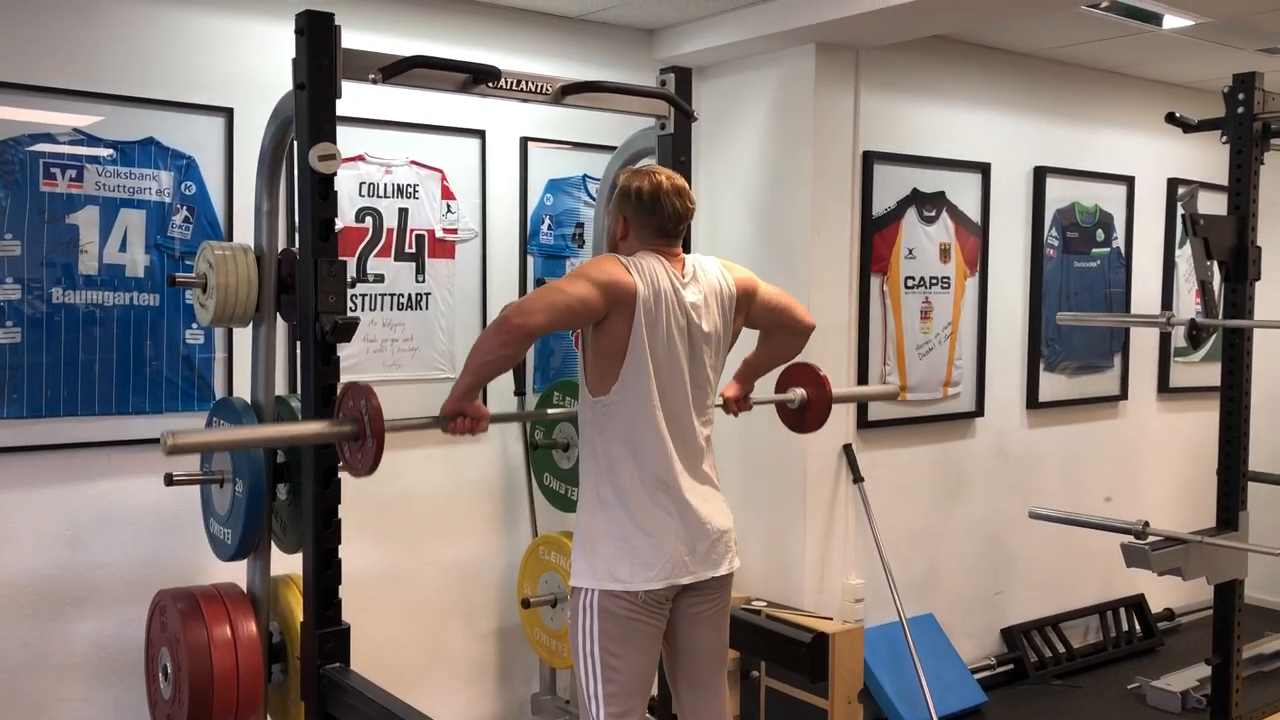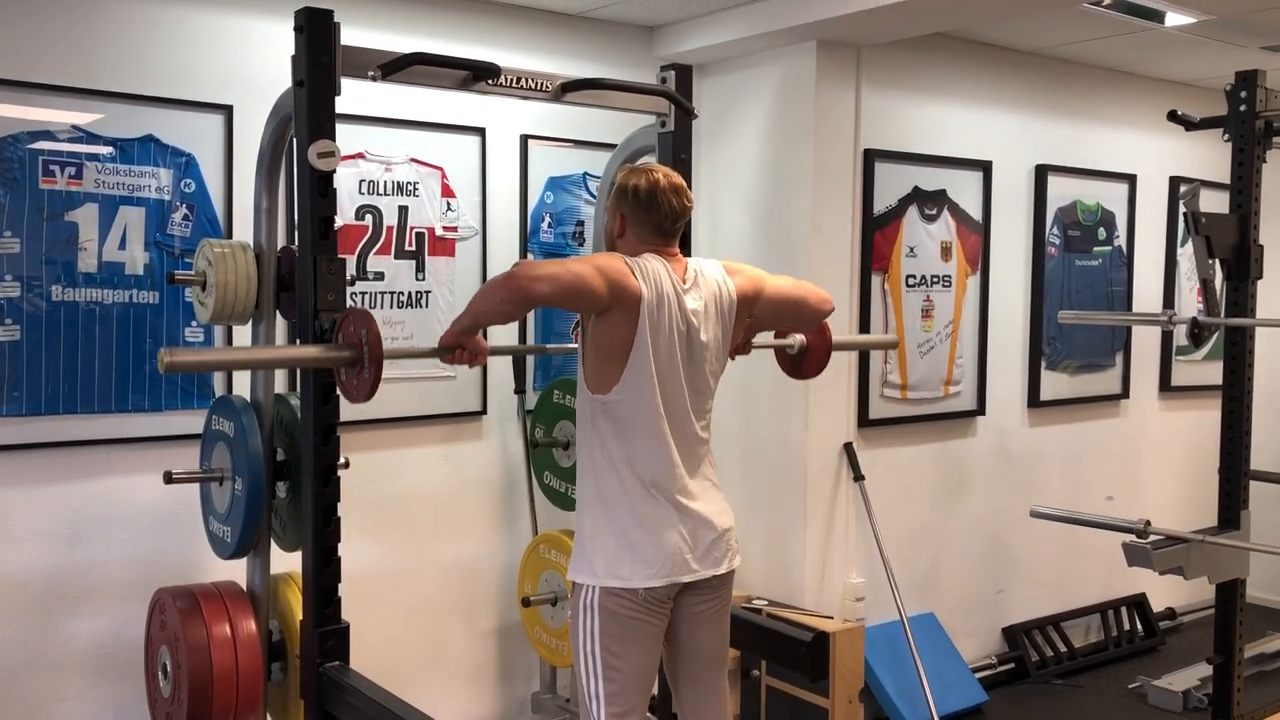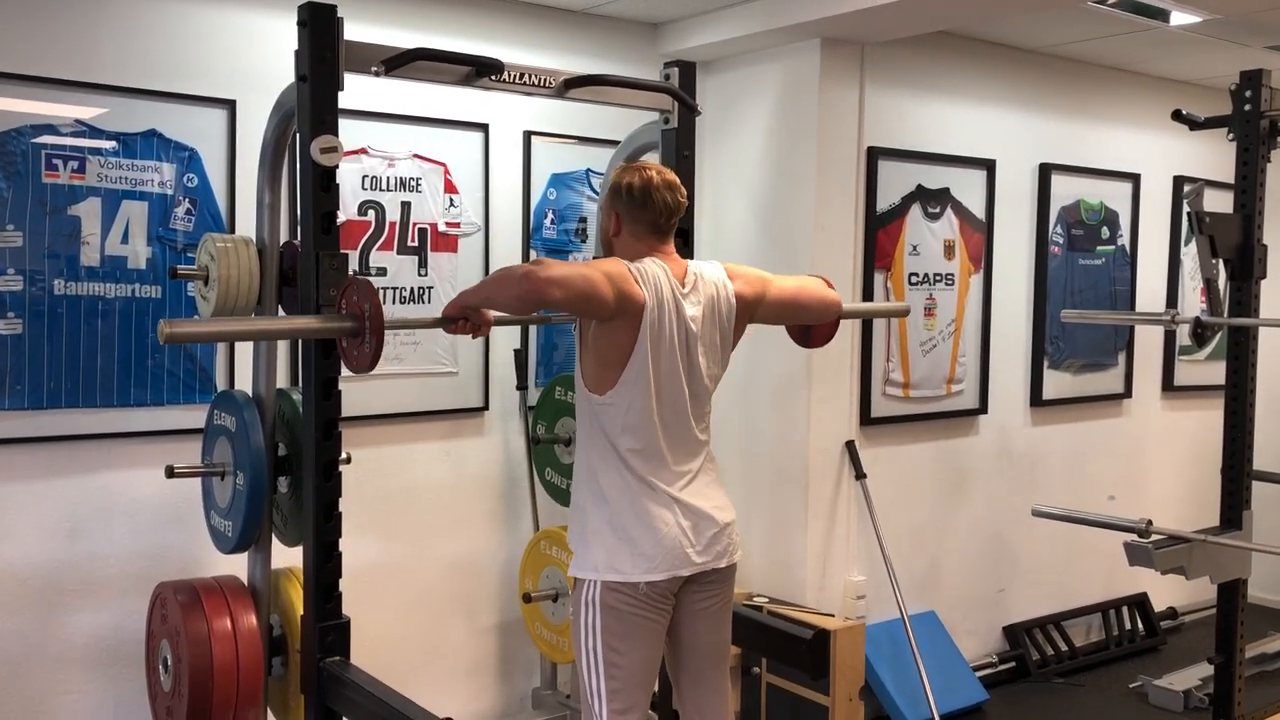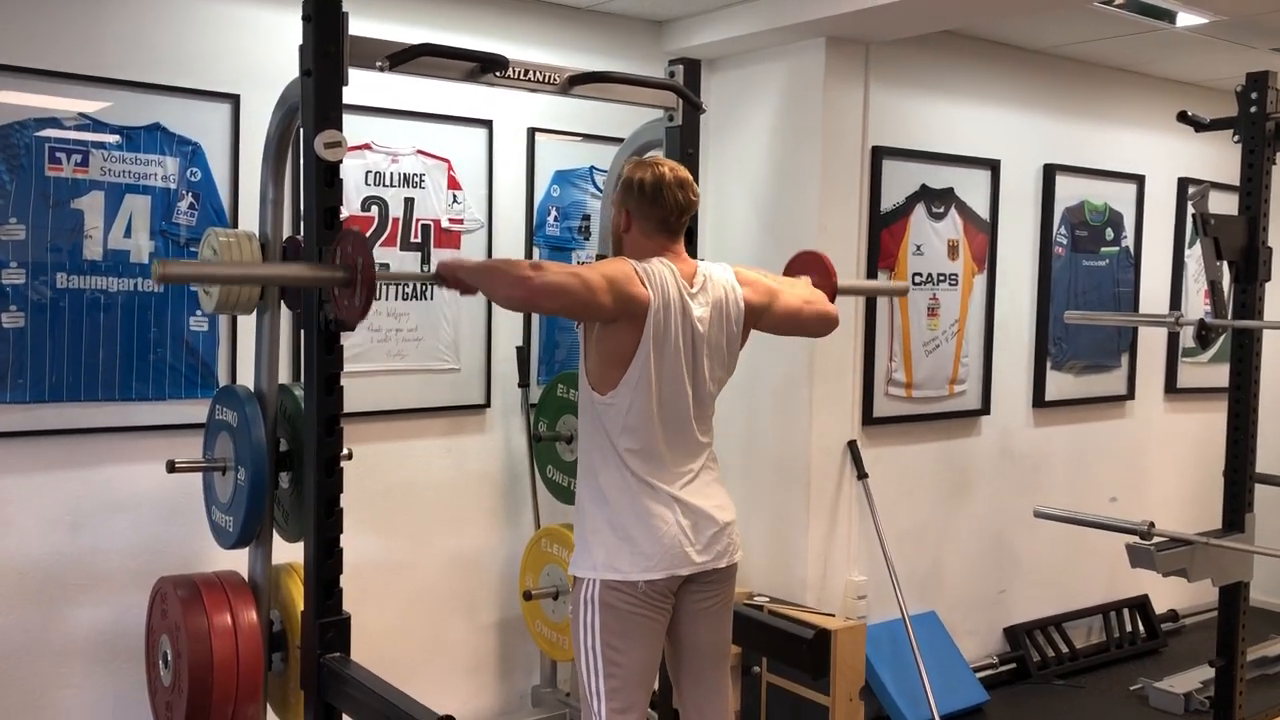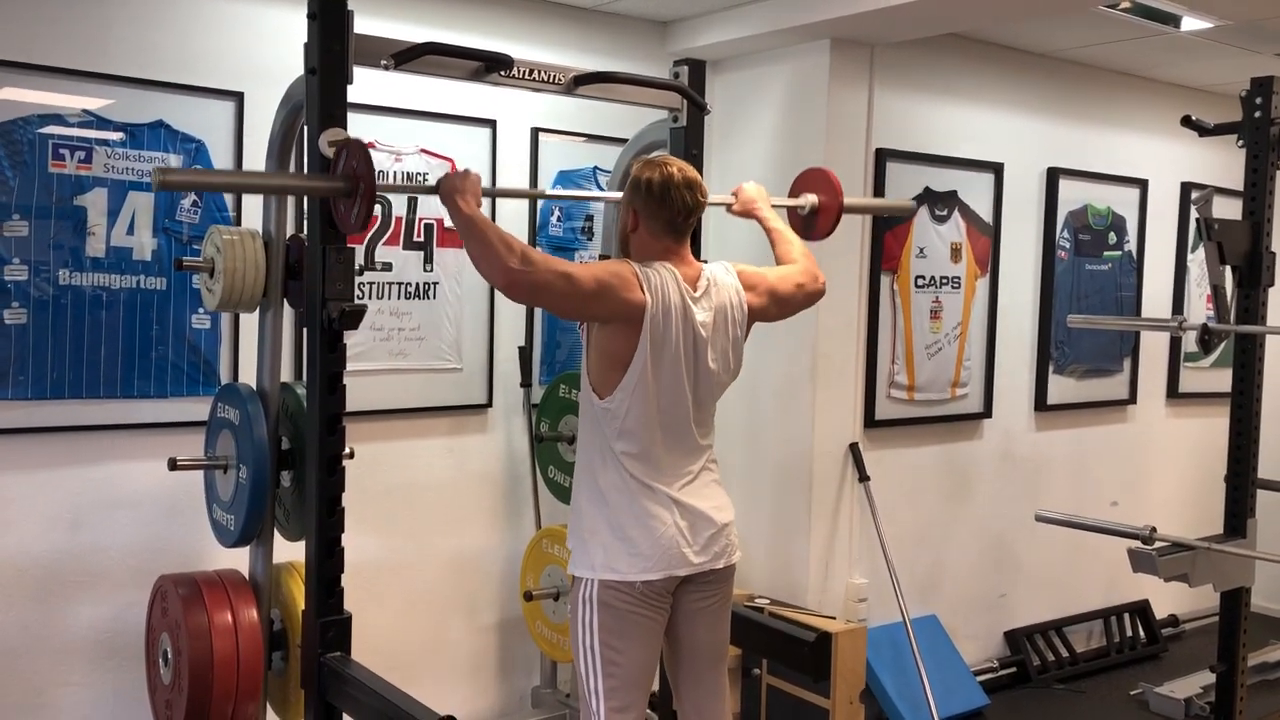
dt=0.4s
person 1, frame 1
left shoulder: (618, 281)
right shoulder: (725, 280)
left elbow: (517, 323)
right elbow: (798, 324)
left wrist: (465, 394)
left hip: (628, 558)
right hip: (708, 544)
person 1, frame 2
left shoulder: (621, 281)
right shoulder: (726, 284)
left elbow: (522, 283)
right elbow: (818, 304)
left wrist: (465, 329)
left hip: (628, 557)
right hip: (709, 542)
person 1, frame 3
left shoulder: (621, 284)
right shoulder: (728, 286)
left elbow: (537, 280)
right elbow: (827, 301)
left wrist: (470, 301)
left hip: (630, 553)
right hip: (711, 538)
person 1, frame 4
left shoulder: (627, 286)
right shoulder: (735, 288)
left elbow: (528, 285)
right elbow: (822, 312)
left wrist: (463, 271)
left hip: (629, 552)
right hip: (711, 538)
person 1, frame 5
left shoulder: (629, 292)
right shoulder: (737, 290)
left elbow: (514, 273)
right elbow: (809, 279)
left wrist: (463, 205)
right wrist: (765, 212)
left hip: (627, 553)
right hip: (710, 540)
